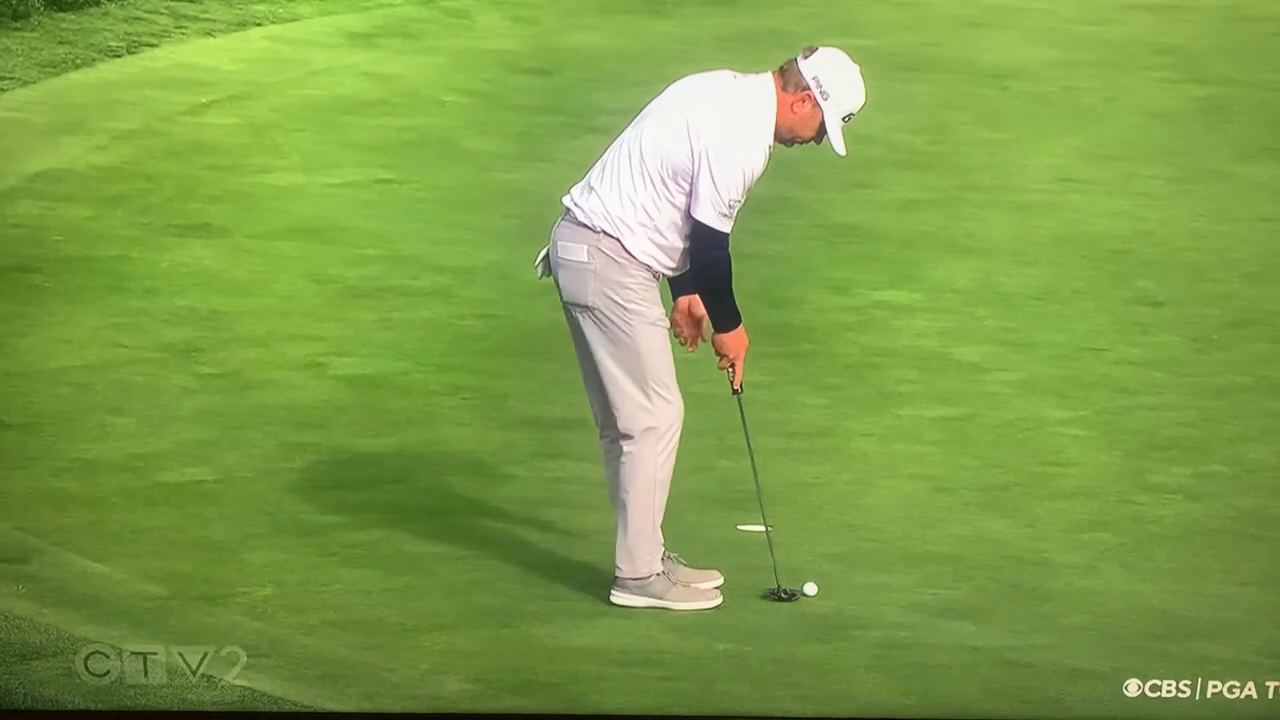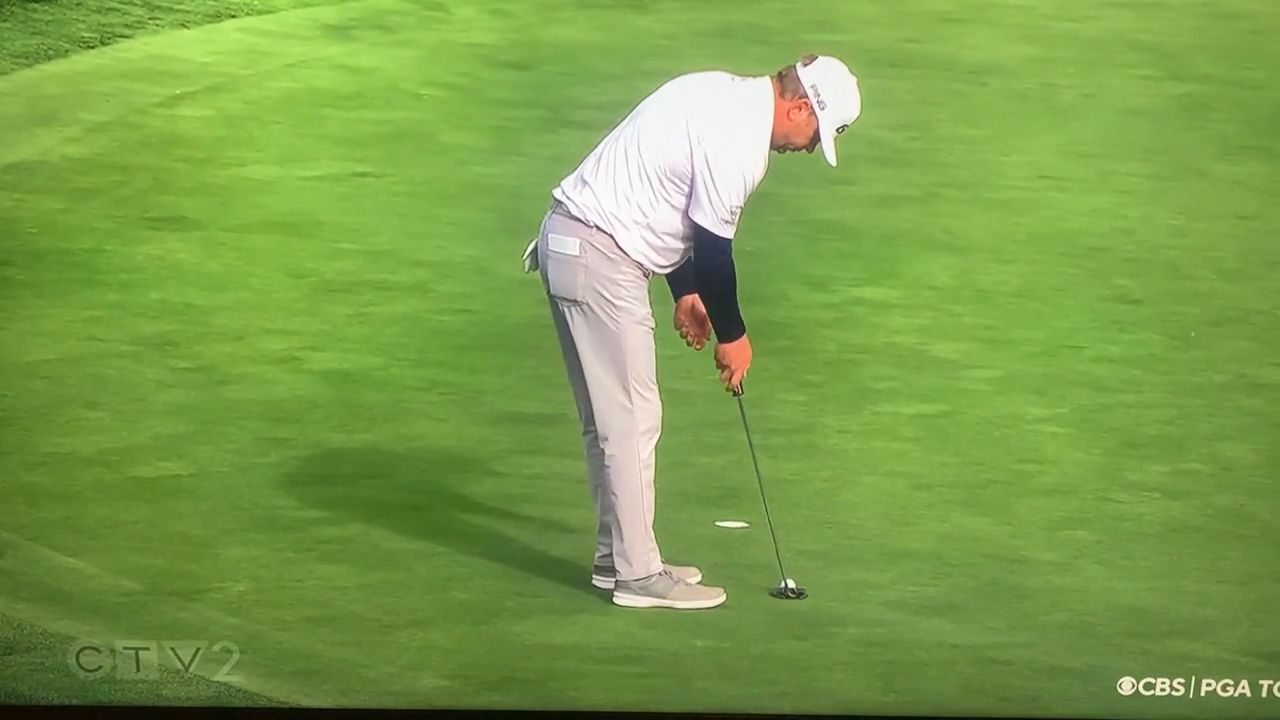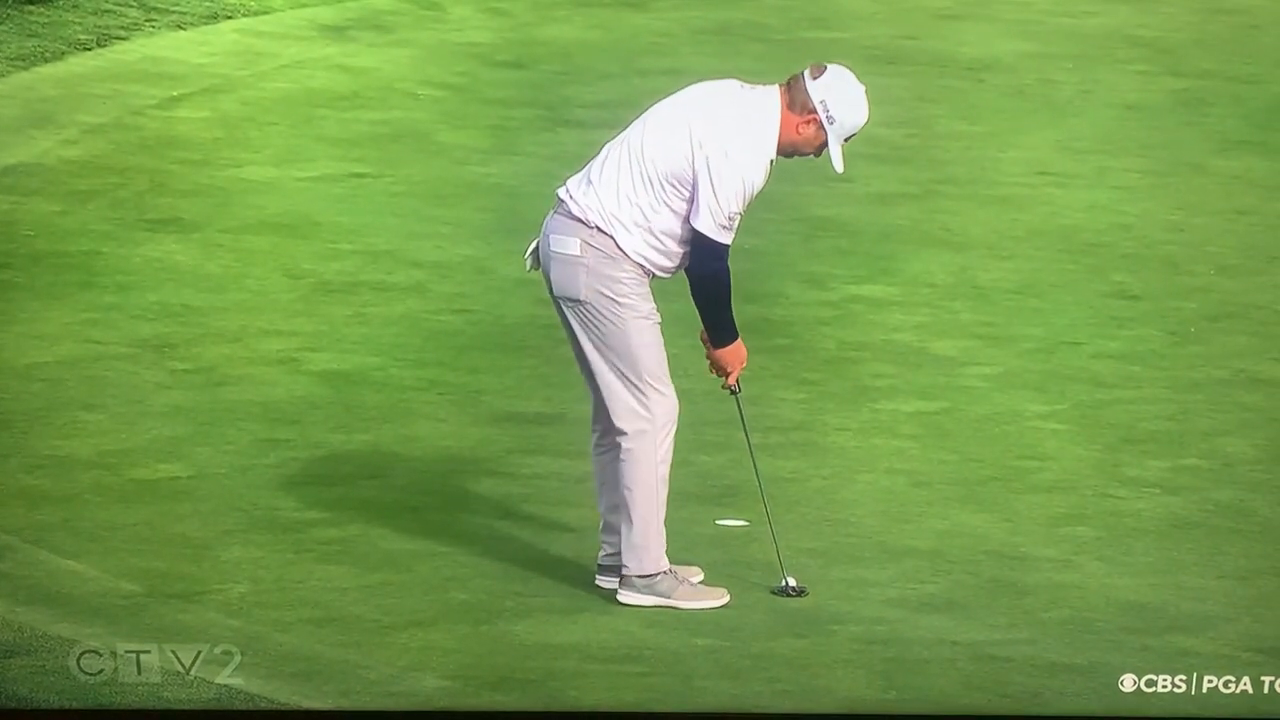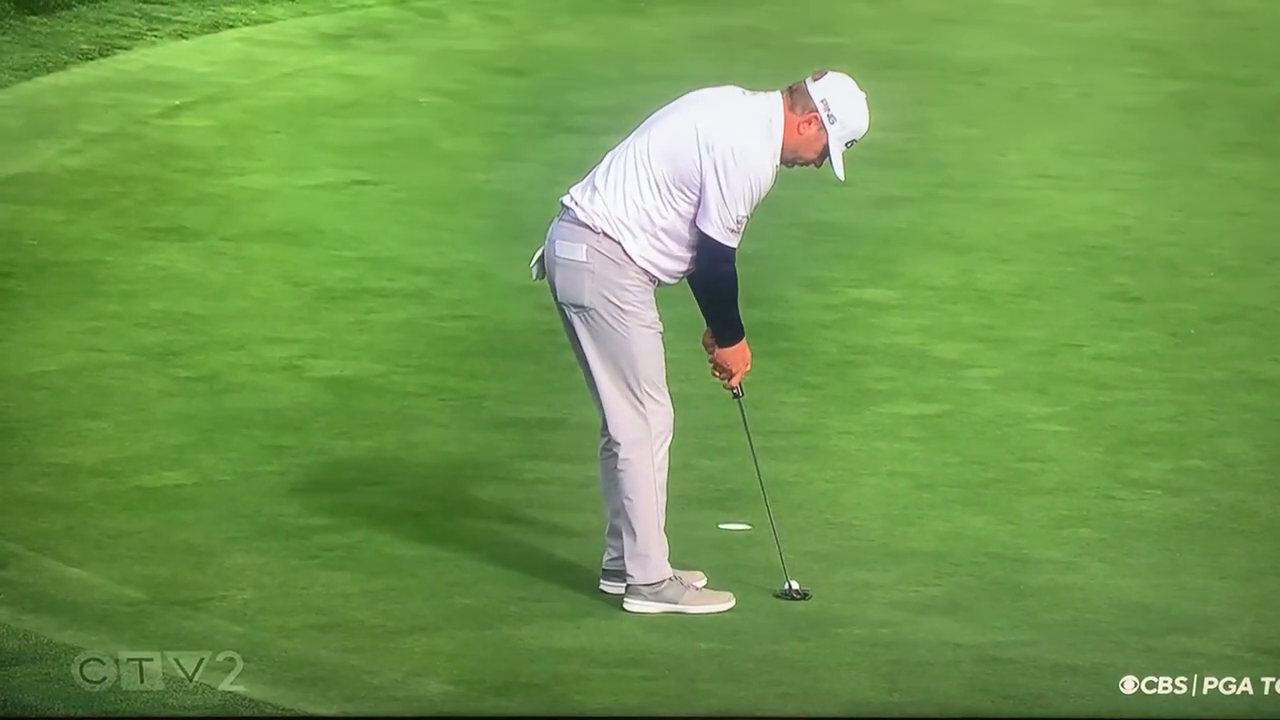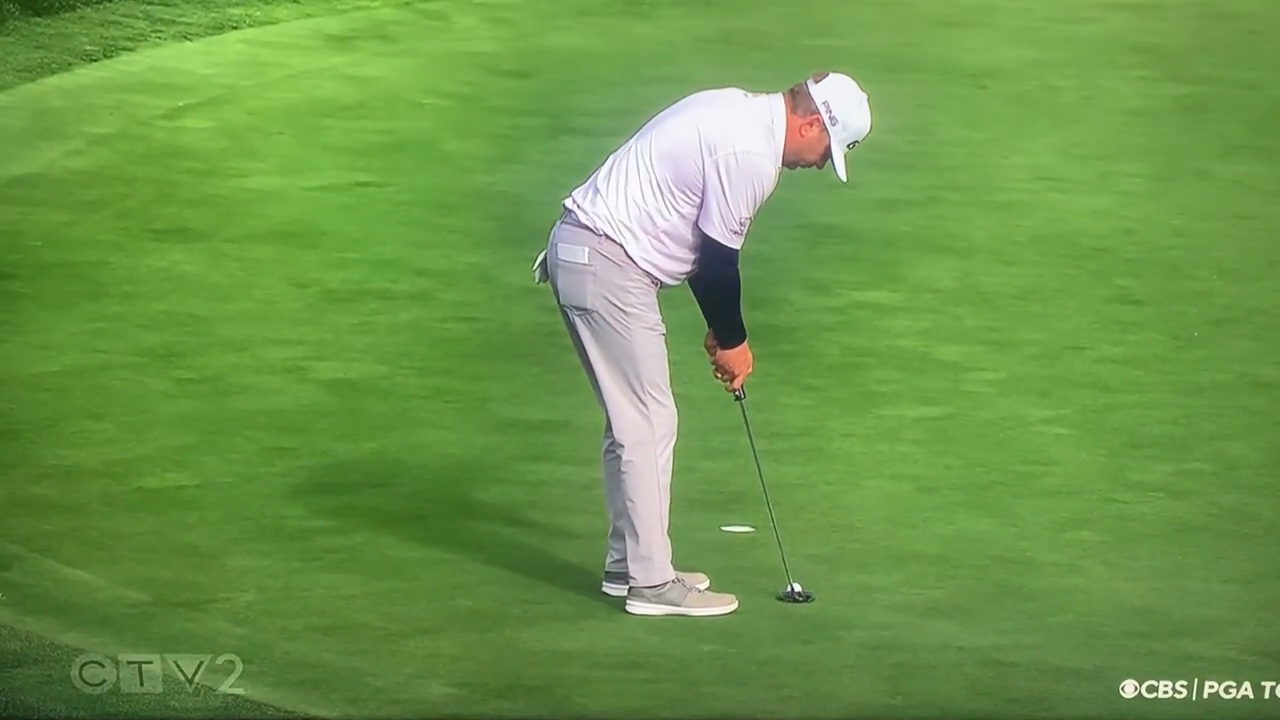
dt=1s
person 1, frame 1
left shoulder: (730, 92)
right shoulder: (742, 133)
right elbow: (710, 245)
left wrist: (684, 293)
right wrist: (729, 325)
left hip: (591, 247)
right hip: (609, 258)
left knee: (627, 422)
right knee: (655, 418)
left ankle: (644, 558)
right ankle: (639, 573)
person 1, frame 2
left shoulder: (726, 94)
right shoulder: (741, 139)
right elbow: (713, 251)
left wrist: (685, 292)
right wrist: (732, 335)
left hip: (574, 240)
right hip: (599, 256)
left knee: (609, 417)
right knee: (632, 419)
left ankle: (617, 556)
right ankle: (638, 574)
person 1, frame 3
left shoulder: (738, 102)
right shoulder: (743, 146)
left elbow: (698, 236)
right elbow: (707, 256)
left wrist: (718, 329)
right wrist: (724, 339)
left hip: (577, 239)
right hip: (599, 254)
left knee: (620, 412)
right knee: (649, 412)
left ankle: (621, 556)
right ankle: (644, 572)
person 1, frame 4
left shoulder: (740, 112)
right shoulder: (748, 147)
left elbow: (701, 241)
right elbow: (715, 259)
left wrist: (718, 325)
right wrist: (731, 338)
left hip: (582, 246)
right hip: (603, 261)
left knee: (628, 420)
right knee: (644, 422)
left ankle: (626, 562)
right ankle: (649, 580)
person 1, frame 5
left shoulder: (742, 113)
right shoulder: (750, 151)
left elbow: (702, 241)
right elbow: (718, 260)
left wrist: (718, 327)
right wrist: (732, 340)
left hip: (586, 250)
right hip: (605, 263)
left knee: (633, 422)
right knee: (648, 424)
left ankle: (629, 564)
right ankle: (651, 582)
